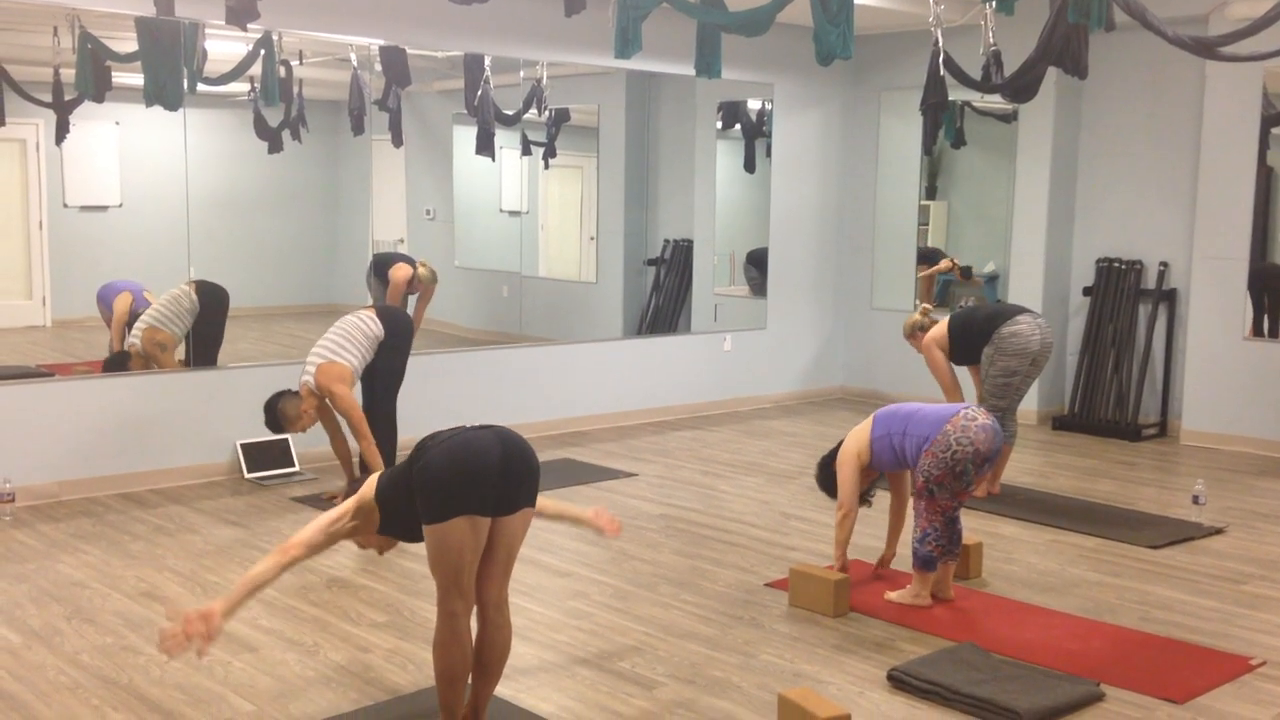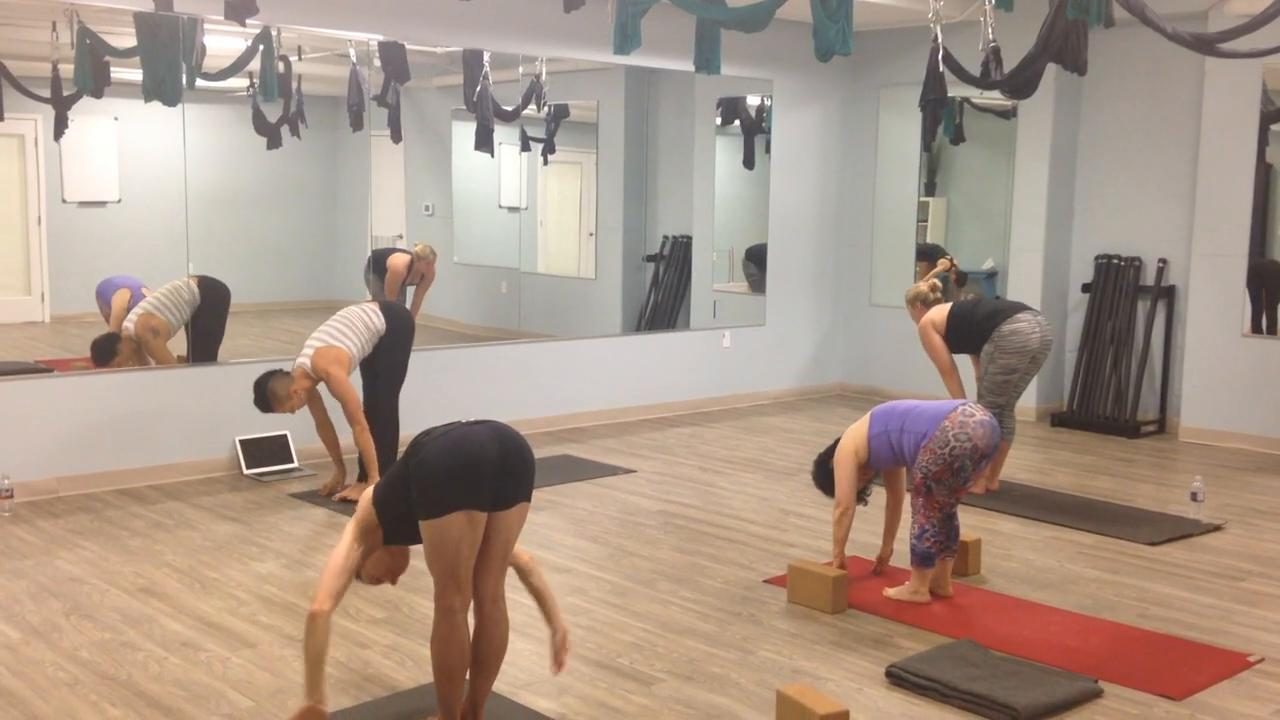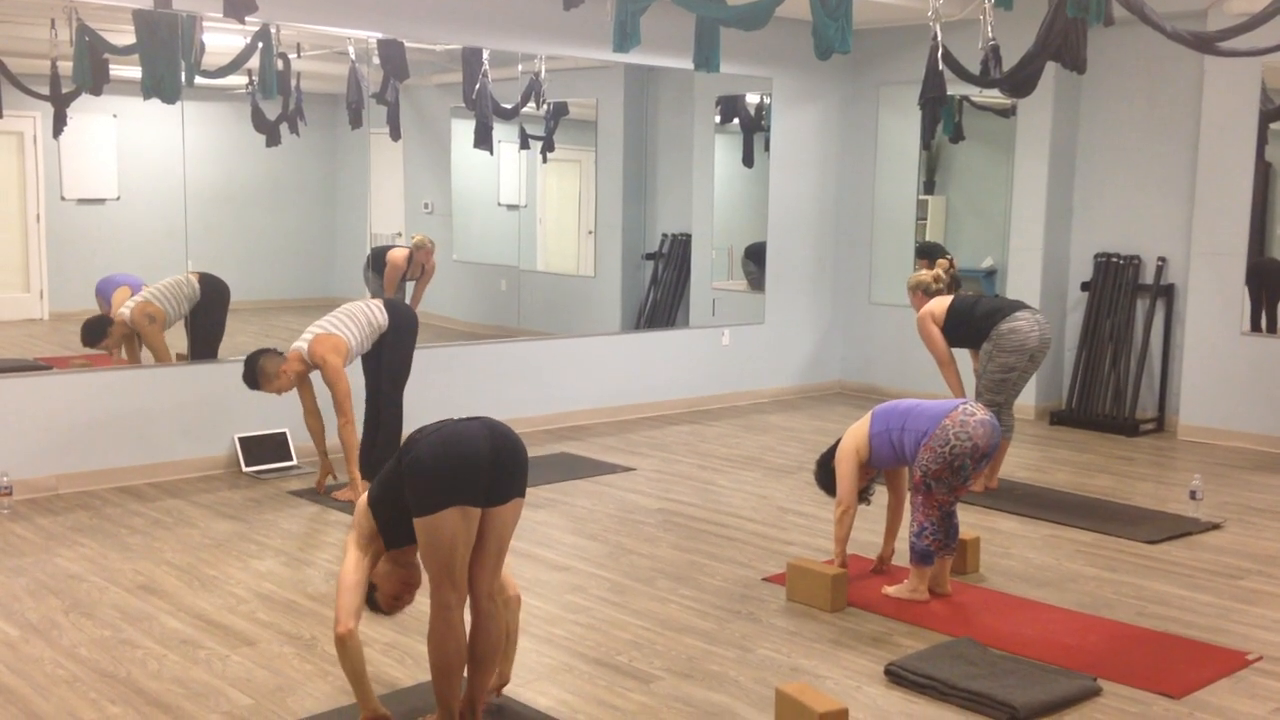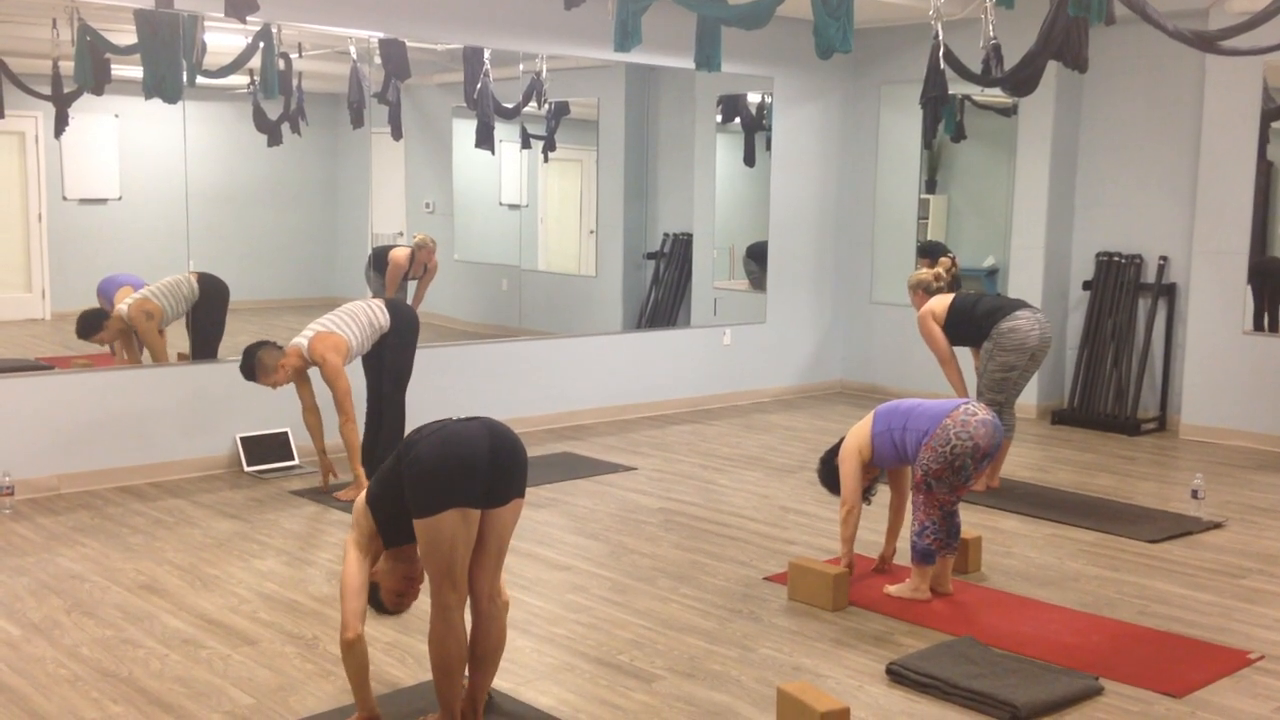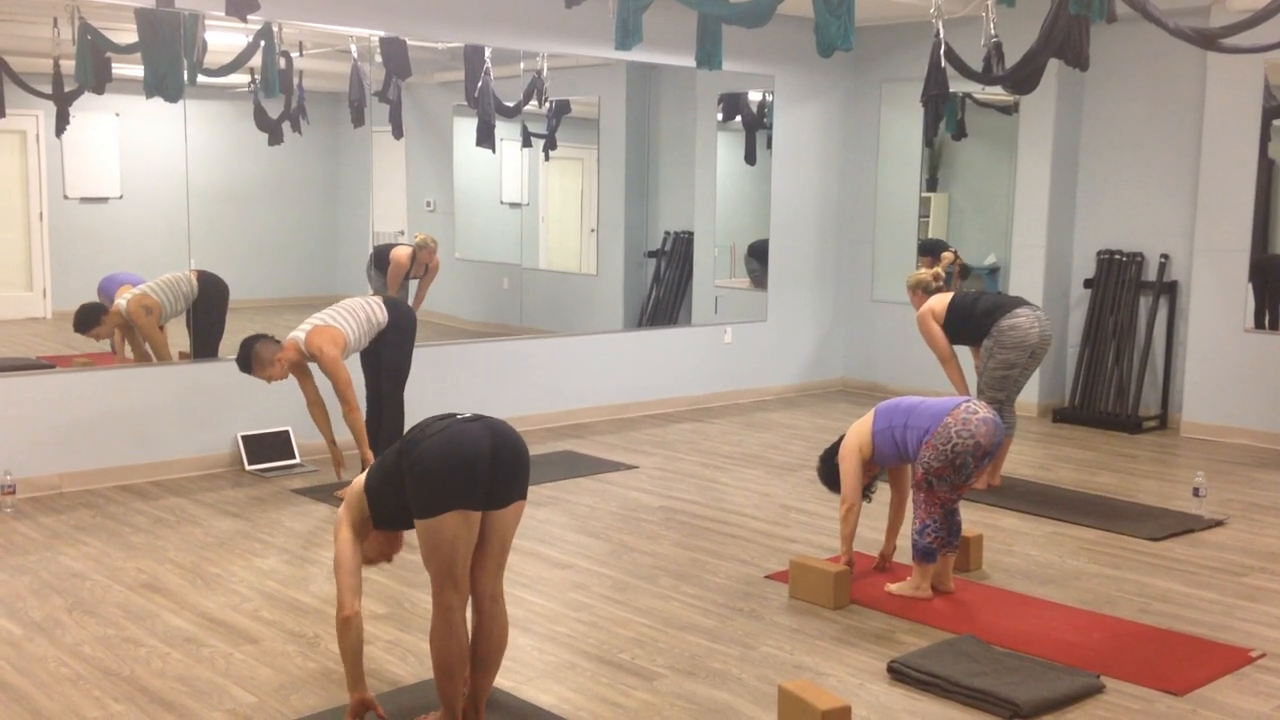
dt=0.4s
person 1, frame 1
left shoulder: (361, 509)
left elbow: (286, 555)
right elbow: (511, 503)
left wrist: (221, 609)
right wrist: (585, 516)
left hip: (453, 466)
right hip: (515, 449)
left knee: (455, 611)
right knee: (493, 603)
person 1, frame 2
left shoulder: (364, 531)
left elbow: (320, 609)
right elbow: (523, 561)
right wrist: (556, 624)
left hip: (449, 462)
right hip: (512, 446)
left knee: (452, 606)
right knee: (491, 598)
person 1, frame 3
left shoulder: (366, 541)
left elbow: (345, 629)
right elbow: (509, 596)
right wrist: (503, 671)
left hip: (443, 460)
right hip: (506, 445)
left knee: (448, 604)
right knee: (487, 595)
person 1, frame 4
left shoulder: (364, 539)
left elbow: (352, 632)
right elbow: (502, 600)
right wrist: (479, 683)
left hip: (443, 460)
right hip: (505, 445)
left knee: (447, 606)
right knee: (488, 596)
person 1, frame 5
left shoulder: (352, 511)
left elbow: (349, 610)
right elbow: (472, 586)
left wrist: (357, 691)
right wrist: (470, 665)
left hip: (445, 459)
right hip: (506, 443)
left knee: (449, 604)
right knee: (489, 596)
person 2, frame 1
left shoulder: (930, 341)
right shoulder: (959, 330)
left elbow: (952, 392)
right elbow: (983, 385)
left hip: (1012, 337)
left knee: (989, 414)
right knee: (1006, 413)
left ankle: (978, 483)
right ankle: (993, 481)
person 2, frame 2
left shoulder: (927, 323)
right shoulder: (958, 313)
left elbow: (949, 372)
right elbow: (980, 365)
right wrist: (981, 405)
left hip: (1011, 335)
left knee: (987, 411)
right knee: (1004, 409)
left ankle: (976, 481)
right ankle: (992, 478)
person 2, frame 3
left shoulder: (926, 315)
right shoulder: (959, 306)
left elbow: (946, 363)
right elbow: (978, 357)
left hip: (1010, 333)
right hip: (1039, 325)
left knee: (985, 409)
right knee: (1002, 408)
left ankle: (975, 478)
right ankle: (990, 477)
person 2, frame 4
left shoulder: (926, 313)
right shoulder: (959, 303)
left elbow: (948, 362)
right elbow: (979, 352)
right wrist: (985, 389)
left hip: (1011, 331)
right hip: (1039, 323)
left knee: (986, 408)
right knee: (1004, 407)
left ankle: (976, 478)
right ankle: (992, 476)
person 2, frame 5
left shoulder: (926, 313)
right shoulder: (958, 303)
left elbow: (948, 360)
right elbow: (979, 355)
left hip: (1011, 329)
left knee: (987, 406)
right knee: (1004, 405)
left ankle: (978, 477)
right ankle: (993, 474)
person 3, frame 1
left shoulder: (851, 449)
right shoulder: (886, 447)
left elbow: (846, 509)
right elbow: (899, 499)
left wrist: (840, 557)
right wrist: (890, 549)
left hip: (955, 437)
left knee: (928, 512)
right knee: (947, 510)
left ankle: (919, 592)
right ankle: (942, 585)
person 3, frame 2
left shoulder: (848, 446)
right shoulder: (883, 446)
left elbow: (844, 507)
right elbow: (895, 498)
left wrist: (838, 555)
right wrist: (886, 547)
left hip: (954, 434)
left knee: (925, 508)
right knee: (944, 507)
left ankle: (918, 589)
right ankle: (941, 582)
person 3, frame 3
left shoulder: (849, 446)
right shoulder: (884, 444)
left elbow: (845, 506)
right elbow: (897, 497)
left wrist: (839, 554)
right wrist: (887, 547)
left hip: (953, 432)
left knee: (925, 506)
right knee: (943, 505)
left ankle: (916, 587)
right ankle: (939, 580)
person 3, frame 4
left shoulder: (852, 446)
right shoulder: (887, 444)
left elbow: (850, 506)
right elbow: (899, 497)
left wrist: (846, 554)
right wrist: (889, 547)
left hip: (955, 432)
left knee: (926, 505)
right knee: (945, 504)
left ankle: (918, 586)
right ankle: (941, 580)
person 3, frame 5
left shoulder: (852, 444)
right shoulder: (887, 442)
left elbow: (850, 503)
right elbow: (899, 495)
left wrist: (846, 551)
right wrist: (889, 545)
left hip: (957, 430)
left knee: (926, 502)
right knee: (945, 502)
left ankle: (919, 584)
right ankle: (942, 578)
person 4, frame 1
left shoulder: (332, 388)
right shoulder: (308, 392)
left elbow: (366, 439)
right elbow: (336, 436)
right wrist: (352, 481)
left hip: (393, 328)
right hip: (366, 324)
left knee: (382, 409)
right knee: (371, 407)
person 4, frame 2
left shoulder: (329, 371)
right shoulder: (300, 376)
left elbow: (360, 426)
right elbow: (323, 424)
left wrist: (374, 479)
right wrist: (340, 469)
left hip: (394, 324)
right hip: (370, 321)
left knee: (384, 405)
right knee: (372, 404)
right ankle: (365, 479)
person 4, frame 3
left shoulder: (325, 358)
right shoulder: (294, 359)
left elbow: (346, 419)
right elbow: (311, 413)
left wrist: (354, 474)
right wrist: (324, 460)
left hip: (397, 322)
right hip: (375, 324)
left knee: (388, 403)
right knee: (374, 403)
right ankle: (369, 476)
person 4, frame 4
left shoulder: (324, 356)
right shoulder: (293, 355)
left elbow: (347, 417)
right elbow: (310, 410)
left wrist: (358, 473)
right wrist: (323, 458)
left hip: (398, 322)
right hip: (376, 325)
left knee: (390, 403)
right knee: (376, 404)
right ankle: (371, 477)
person 4, frame 5
left shoulder: (321, 350)
right shoulder: (291, 350)
left elbow: (351, 407)
right elbow: (314, 403)
left wrist: (366, 454)
right wrist: (333, 448)
left hip: (396, 321)
right hip: (374, 322)
left knee: (389, 399)
right knee: (375, 400)
